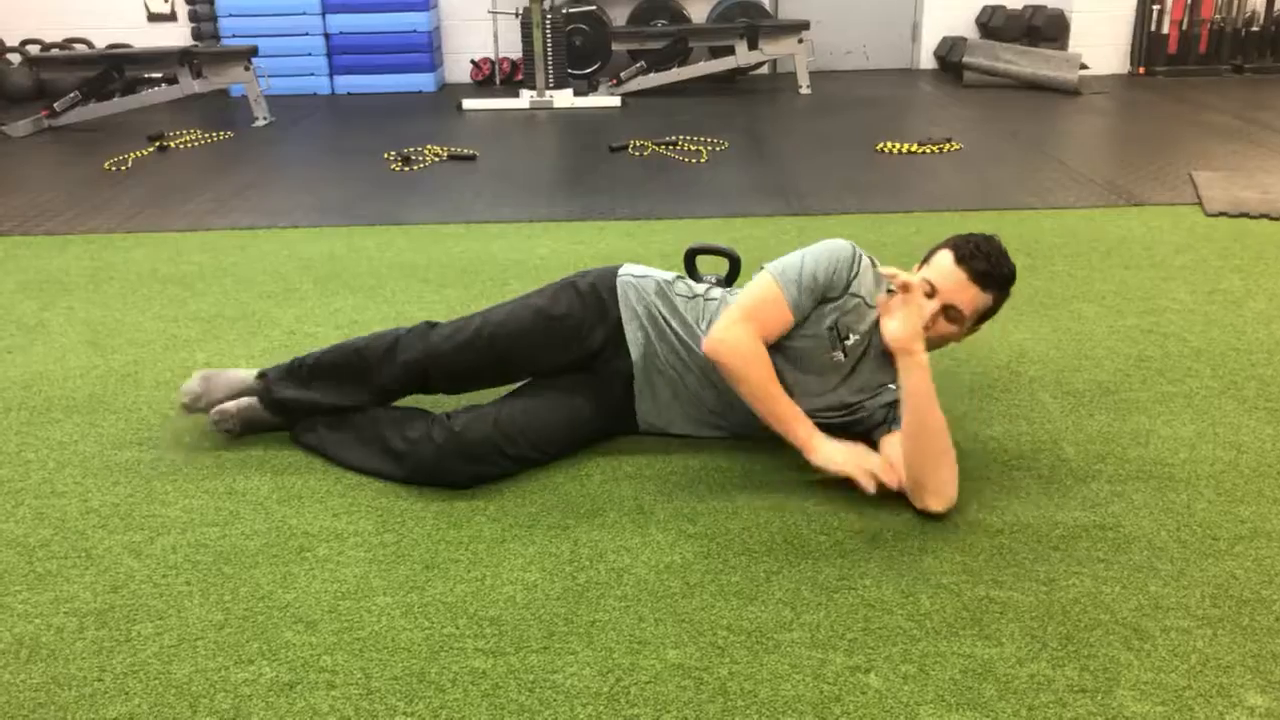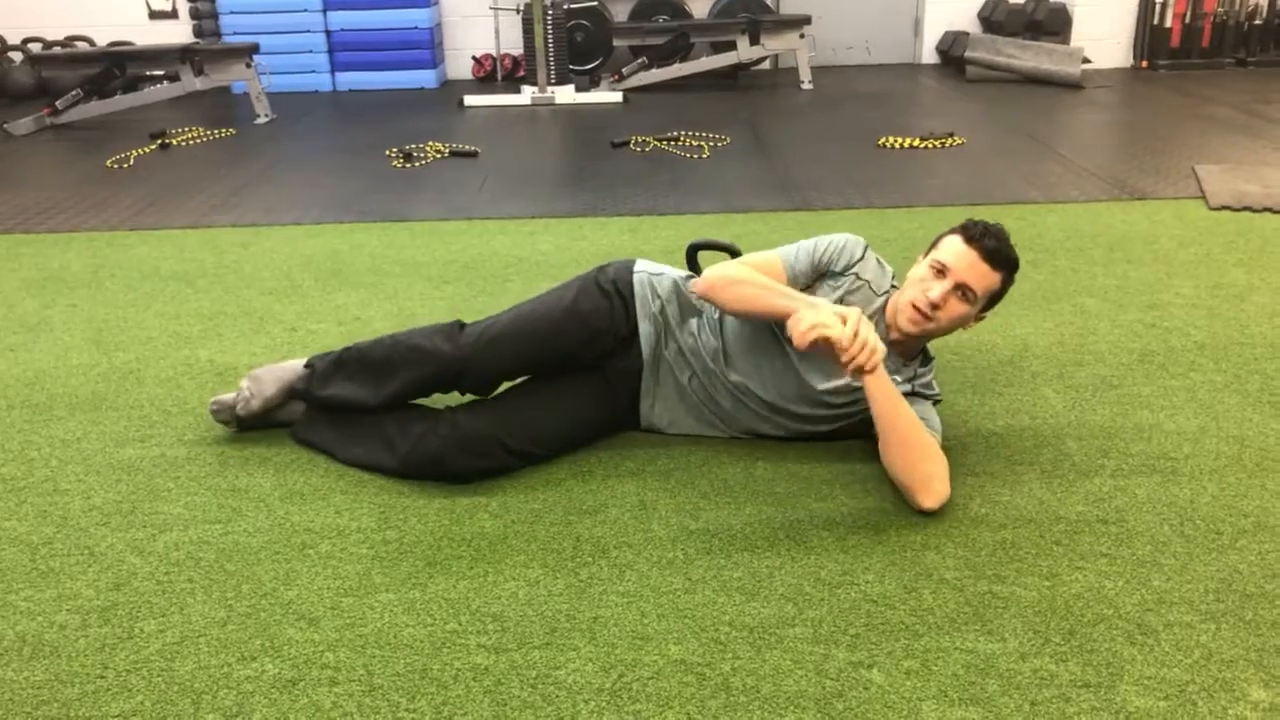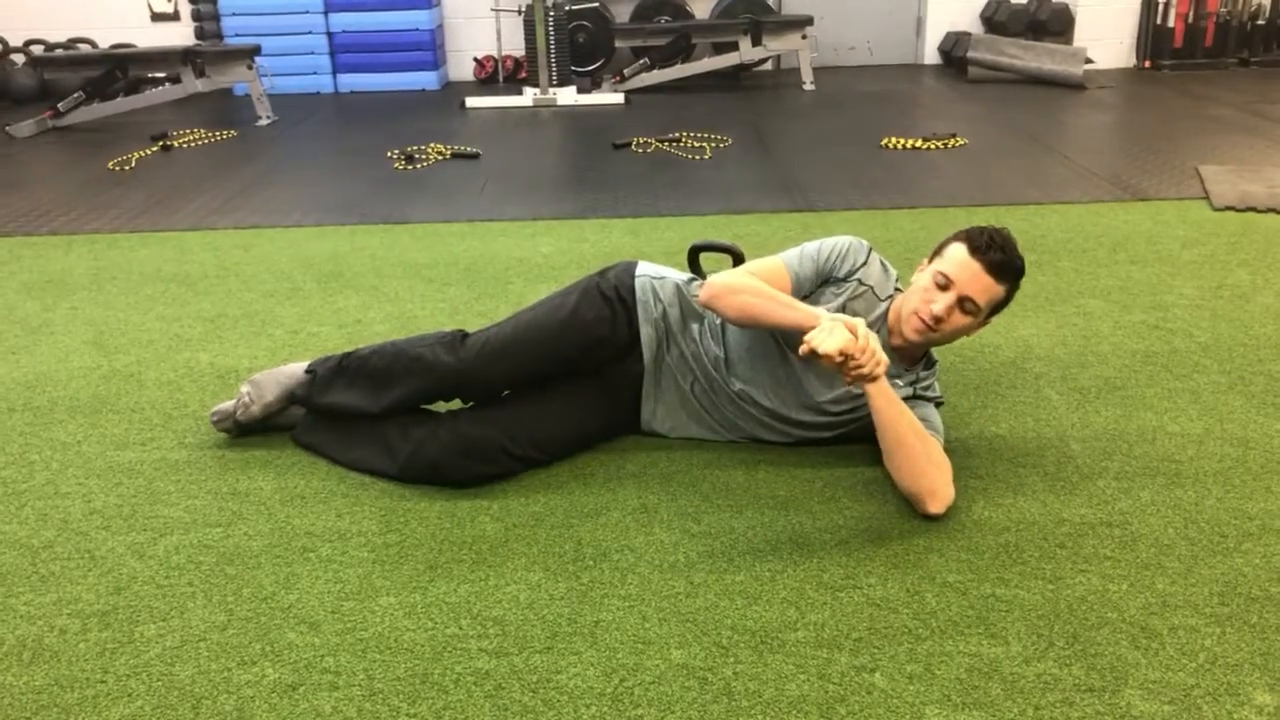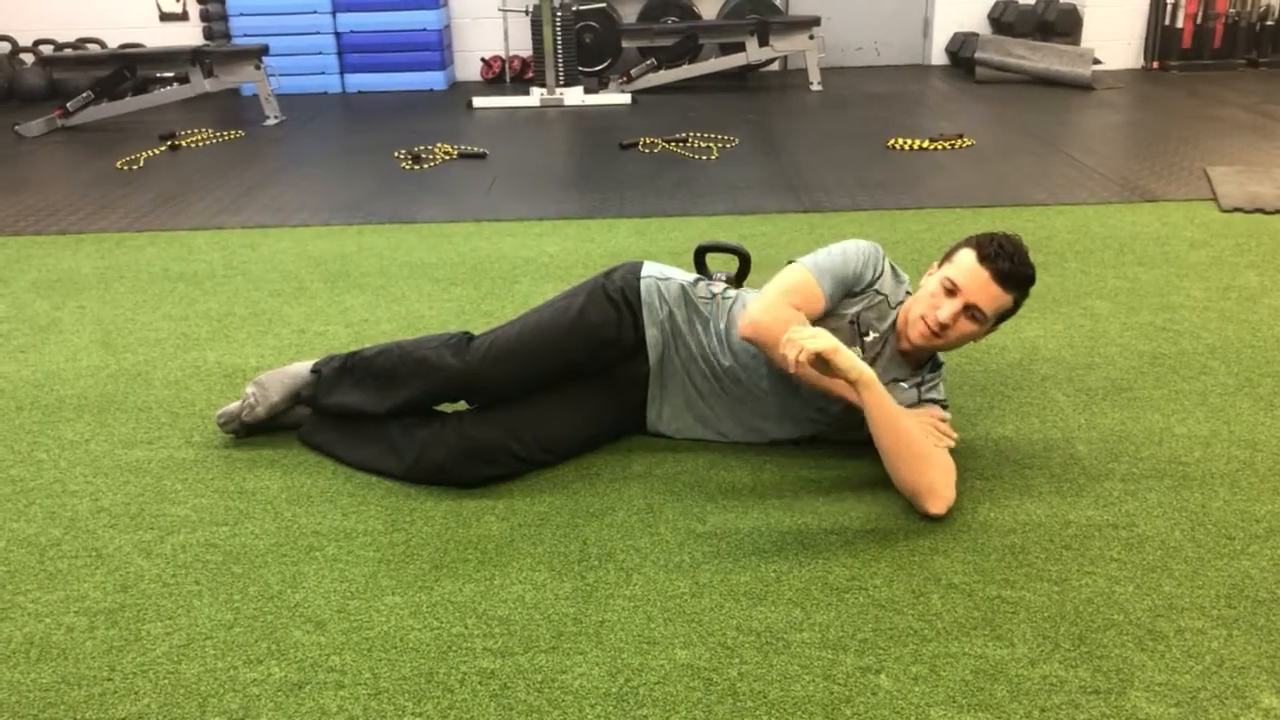
dt=0.7s
person 1, frame 1
left shoulder: (896, 396)
right shoulder: (845, 265)
left elbow: (935, 495)
right elbow: (725, 338)
left wrist: (912, 354)
right wrist: (813, 440)
left hip: (628, 402)
right hip: (627, 314)
left knee: (456, 452)
right knee: (441, 358)
left ankle: (285, 419)
right ankle: (271, 383)
person 1, frame 2
left shoulder: (911, 390)
right shoulder: (852, 261)
left elbow: (929, 491)
right elbow: (716, 279)
left wrist: (871, 372)
right wrist: (812, 309)
left hip: (635, 399)
right hip: (641, 308)
left knee: (459, 448)
right knee: (470, 356)
left ankle: (302, 417)
right ankle: (310, 376)
person 1, frame 3
left shoulder: (913, 395)
right shoulder: (856, 261)
left elbow: (933, 495)
right elbow: (720, 289)
left wrist: (872, 380)
right wrist: (819, 320)
left hip: (638, 403)
right hip: (644, 311)
left knee: (461, 453)
right knee: (469, 364)
left ankle: (300, 421)
right ankle: (308, 381)
person 1, frame 4
left shoulder: (922, 399)
right shoulder: (869, 267)
left elbow: (933, 496)
right elbow: (760, 320)
left wrist: (857, 375)
right wrist: (880, 403)
left hip: (643, 403)
right hip: (648, 313)
left knee: (464, 454)
right knee: (474, 367)
left ankle: (306, 421)
right ankle: (317, 380)
